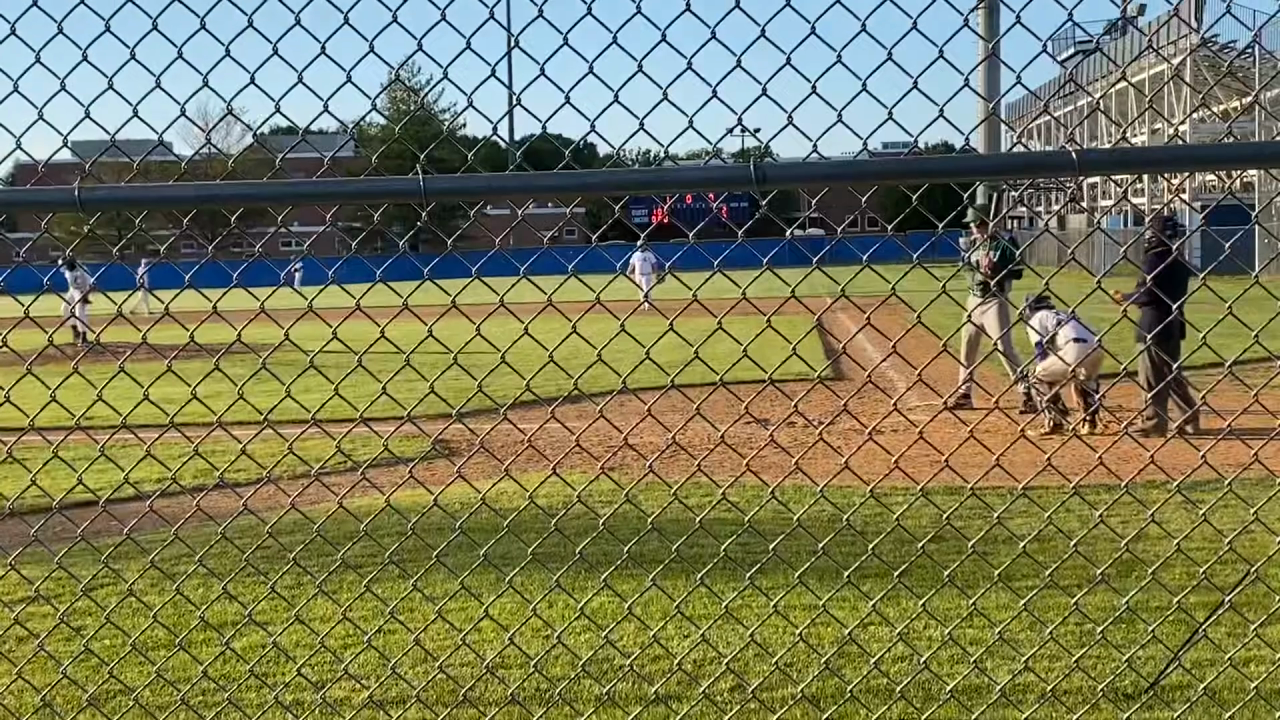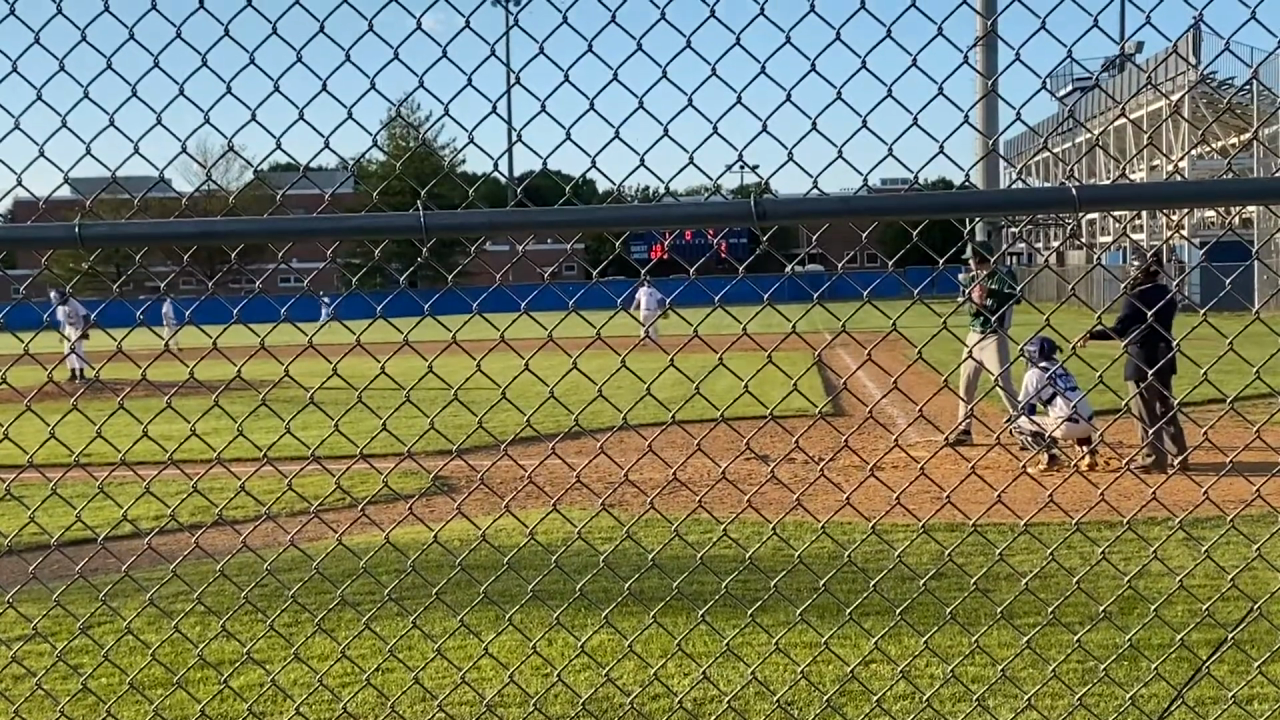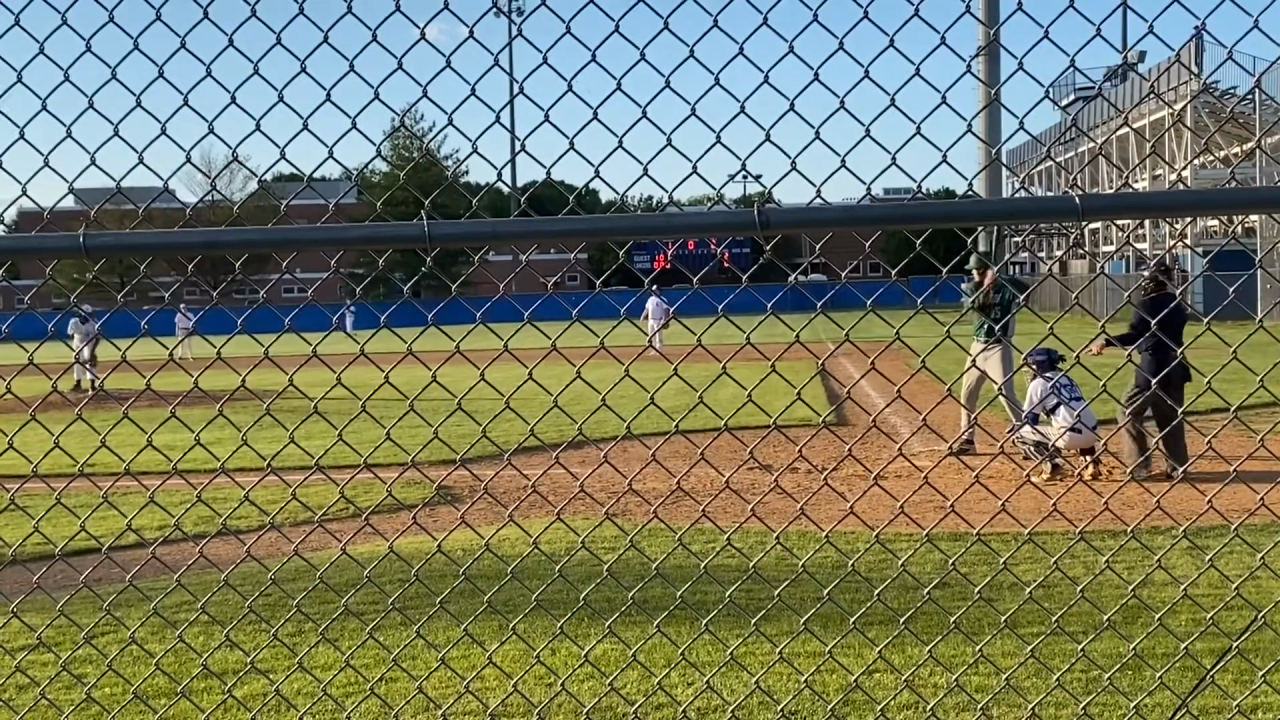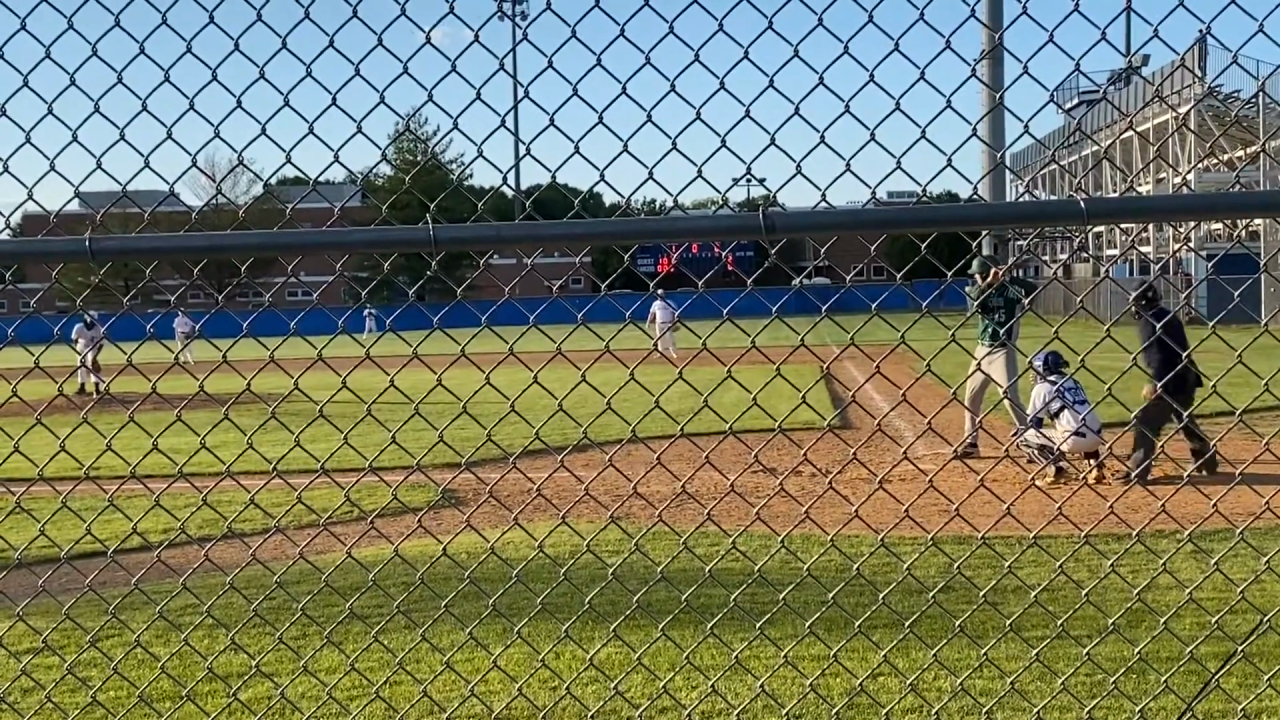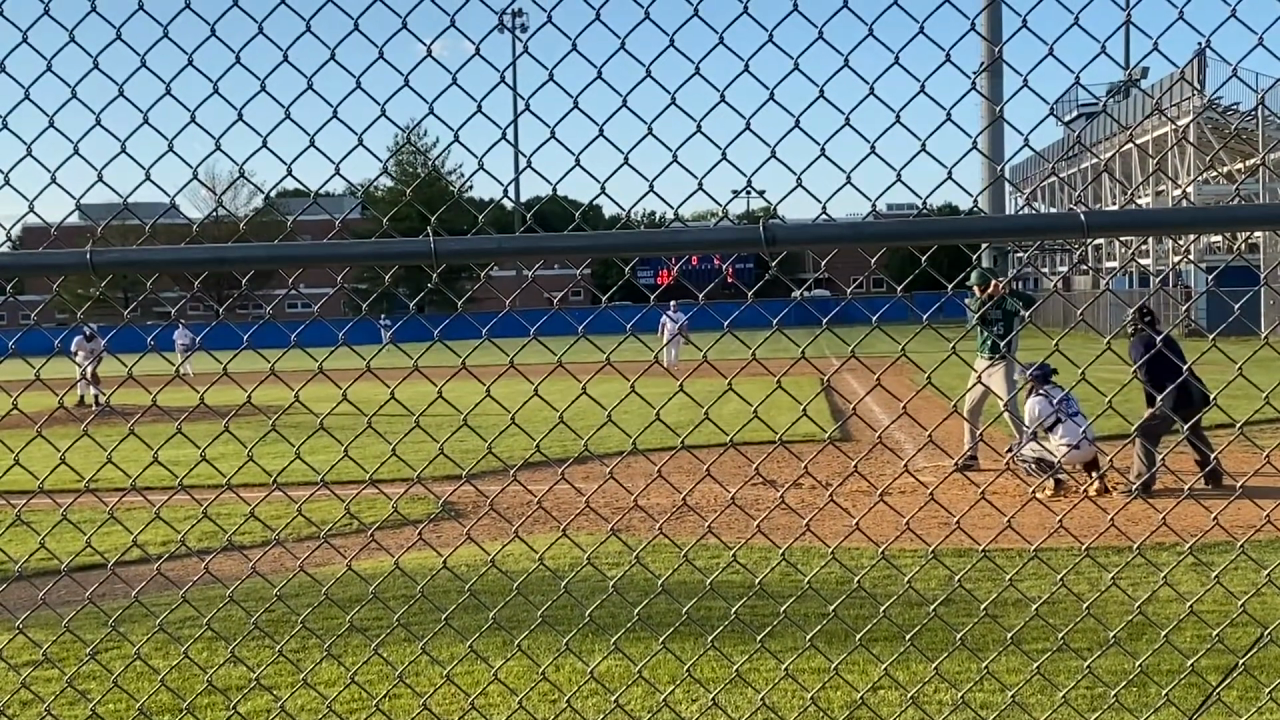
dt=1s
person 1, frame 1
left shoulder: (1153, 258)
right shoulder: (1180, 260)
left elbow: (1146, 295)
right elbow: (1179, 293)
left wrist: (1123, 297)
left hip: (1154, 322)
right hip: (1174, 321)
left knee: (1152, 376)
right knee: (1172, 373)
left ankle: (1154, 423)
right ankle: (1189, 419)
person 1, frame 2
left shoulder: (1135, 297)
right shoulder: (1168, 295)
left elbow: (1119, 330)
left wrist: (1090, 335)
left hip: (1142, 357)
right hip: (1164, 356)
left knee: (1145, 412)
right knee: (1166, 408)
left ankle: (1153, 460)
right ankle: (1178, 456)
person 1, frame 3
left shoulder: (1146, 304)
right shoulder: (1177, 304)
left elbow: (1134, 336)
left wrist: (1105, 341)
left hip: (1153, 365)
right hip: (1175, 365)
left knee: (1129, 413)
right knee: (1172, 417)
left ankle: (1138, 467)
right ankle: (1177, 467)
person 1, frame 4
left shoulder: (1149, 320)
right shoulder: (1167, 316)
left elbow: (1160, 354)
right elbow: (1171, 350)
left wrist: (1152, 382)
left hip: (1171, 380)
right hip: (1185, 376)
left knee: (1145, 422)
right knee: (1186, 420)
left ankle: (1138, 471)
right ankle: (1207, 462)
person 1, frame 5
left shoulder: (1138, 343)
right shoulder: (1165, 338)
left elbow: (1147, 377)
left wrist: (1151, 406)
left hip: (1174, 396)
right hip: (1195, 393)
left knee: (1145, 434)
right knee: (1195, 433)
left ankle: (1140, 485)
right ankle: (1214, 476)
person 2, frame 1
left shoulder: (1005, 242)
right shoulder: (973, 242)
left elbow: (1017, 272)
right elbow: (968, 271)
left wrist: (994, 267)
right wrist: (980, 275)
left hip: (995, 301)
right hip: (974, 299)
left knee: (1004, 348)
right knee: (968, 347)
left ankle: (1028, 393)
right ankle: (964, 393)
person 2, frame 2
left shoulder: (1004, 275)
right shoulder: (971, 279)
left elbow: (1015, 298)
right elbow: (970, 310)
left wrist: (988, 292)
right wrist: (975, 302)
left hip: (995, 337)
right hip: (974, 335)
left knee: (1003, 384)
right knee: (966, 383)
right ankle: (964, 429)
person 2, frame 3
left shoulder: (1007, 286)
right shoulder: (973, 287)
left elbow: (1026, 291)
right elbow: (970, 304)
left wrist: (1001, 280)
right wrist: (986, 288)
left hip: (998, 347)
right hip: (978, 346)
left knee: (1006, 393)
right knee: (967, 393)
right ankle: (966, 439)
person 2, frame 4
left shoulder: (1010, 290)
right shoulder: (979, 290)
left elbow: (1032, 290)
right elbow: (974, 300)
left wrist: (1007, 278)
right wrist: (989, 283)
left hip: (1003, 351)
right hip: (983, 350)
left knee: (1010, 397)
right knee: (971, 397)
right ankle: (970, 443)
person 2, frame 5
left shoulder: (1009, 302)
right shoulder: (978, 302)
left elbow: (1031, 303)
right elbow: (974, 314)
left wrist: (1007, 290)
right wrist: (990, 294)
left hip: (1003, 363)
right hip: (982, 362)
left knee: (1009, 409)
right knee: (971, 409)
right ankle: (970, 455)
